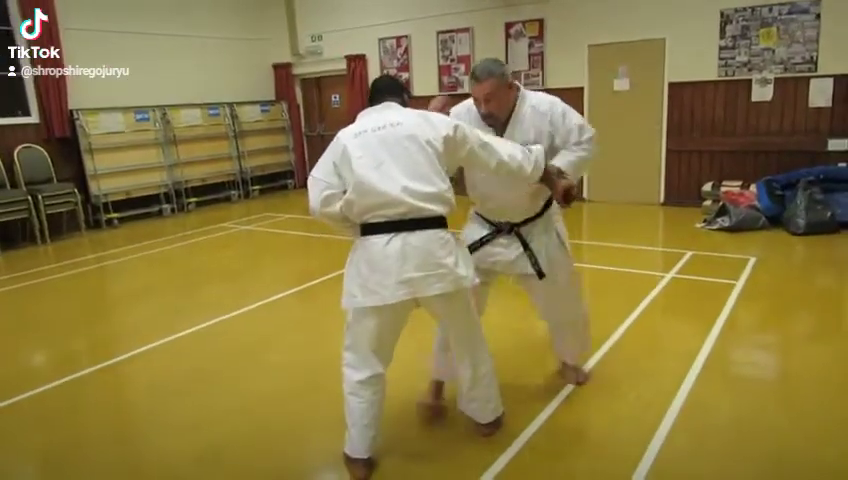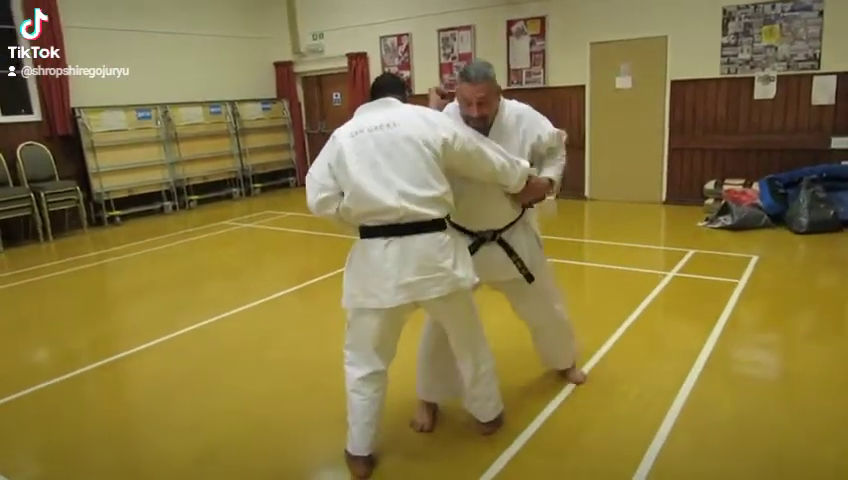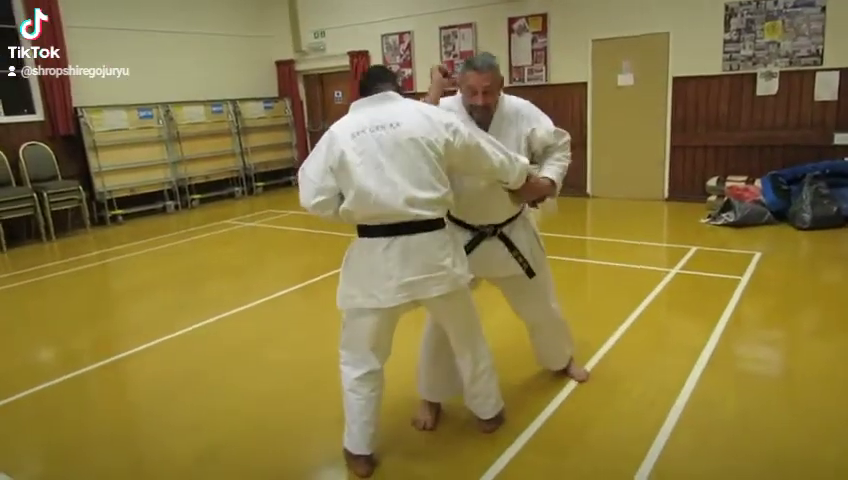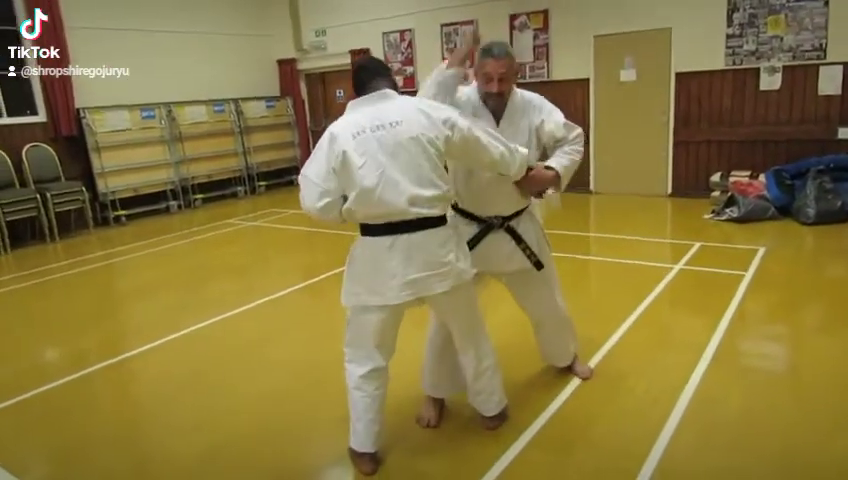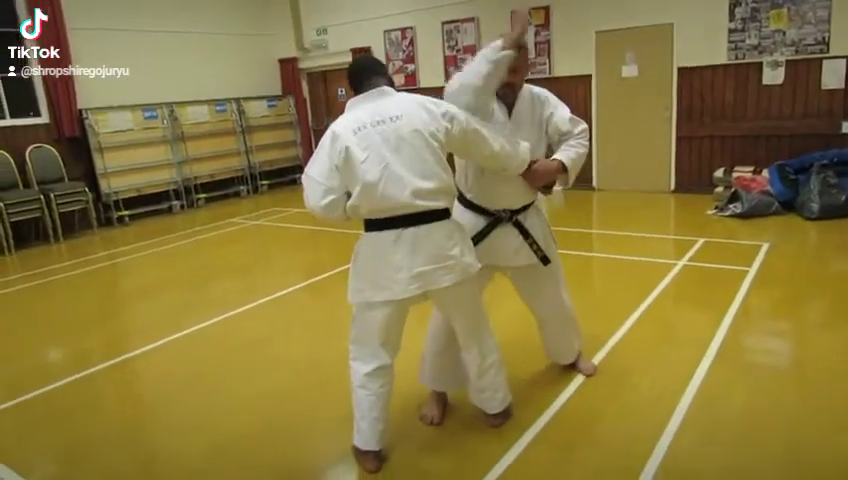
dt=0.2s
person 1, frame 1
left shoulder: (345, 138)
right shoulder: (432, 123)
left elbow: (322, 201)
right elbow: (498, 154)
right wrist: (549, 176)
left hip: (376, 256)
right hip: (433, 247)
left knee: (363, 359)
right knee: (467, 340)
right ankle: (486, 415)
person 1, frame 2
left shoulder: (344, 135)
right shoulder: (430, 121)
left elbow: (320, 200)
right elbow: (489, 161)
right wrist: (526, 182)
left hip: (377, 257)
right hip: (433, 249)
left knee: (365, 358)
right knee: (468, 339)
right ankle: (488, 414)
person 1, frame 3
left shoulder: (339, 132)
right shoulder: (431, 117)
left elbow: (315, 198)
right elbow: (490, 158)
right wrist: (525, 180)
left hip: (375, 258)
right hip: (432, 248)
left knee: (361, 357)
right knee: (466, 337)
right ankle: (488, 411)
person 1, frame 4
left shoulder: (339, 132)
right shoulder: (429, 113)
left elbow: (317, 202)
right elbow: (489, 150)
right wrist: (524, 170)
left hip: (378, 256)
right hip: (435, 245)
left knee: (366, 356)
right knee: (469, 333)
right ankle: (491, 409)
person 1, frame 5
left shoulder: (340, 130)
right shoulder: (429, 108)
left elbow: (321, 201)
right elbow: (488, 144)
right wrist: (528, 168)
left hip: (384, 252)
right hip: (440, 239)
left knee: (371, 353)
right knee: (473, 330)
left ankle: (369, 446)
right ankle: (495, 406)
person 2, frame 1
left shoulder: (545, 109)
right shoulder: (461, 115)
left elbow: (584, 139)
left wrist: (560, 168)
left hip: (537, 229)
right hip: (484, 229)
left knee: (562, 301)
left ankle: (571, 359)
right ankle: (438, 382)
person 2, frame 2
left shoulder: (523, 118)
left elbow: (554, 145)
left wrist: (548, 178)
left hip: (513, 235)
left knee: (543, 305)
right knee: (442, 320)
left ankle: (564, 360)
right ankle: (429, 398)
person 2, frame 3
left shoulder: (522, 113)
right shoulder: (443, 113)
left elbow: (558, 146)
left wrist: (548, 180)
right wrist: (430, 99)
left hip: (512, 231)
right hip: (459, 235)
left knee: (540, 304)
left ankle: (561, 359)
right ankle: (431, 398)
person 2, frame 4
left shoulder: (533, 107)
right shoulder: (457, 102)
left elbow: (572, 140)
left wrist: (552, 172)
right wrist: (454, 63)
left hip: (518, 227)
right hip: (466, 229)
left knee: (545, 300)
left ankle: (565, 357)
right ankle: (435, 395)
person 2, frame 5
left shoulder: (541, 101)
right shoulder: (468, 95)
left elbow: (578, 135)
right elbow: (460, 92)
left wrist: (559, 166)
right wrist: (506, 43)
left hip: (525, 222)
right hip: (473, 222)
left knee: (550, 296)
right knee: (452, 309)
left ankle: (569, 353)
right ankle: (438, 390)
